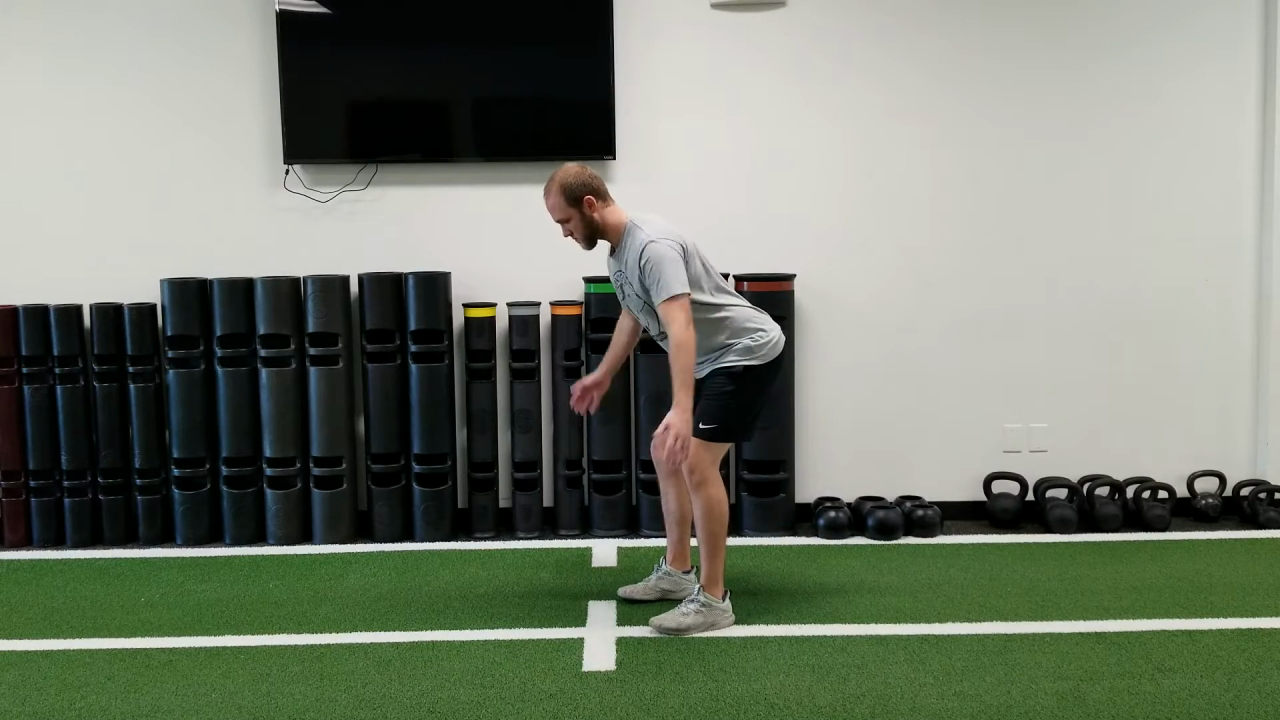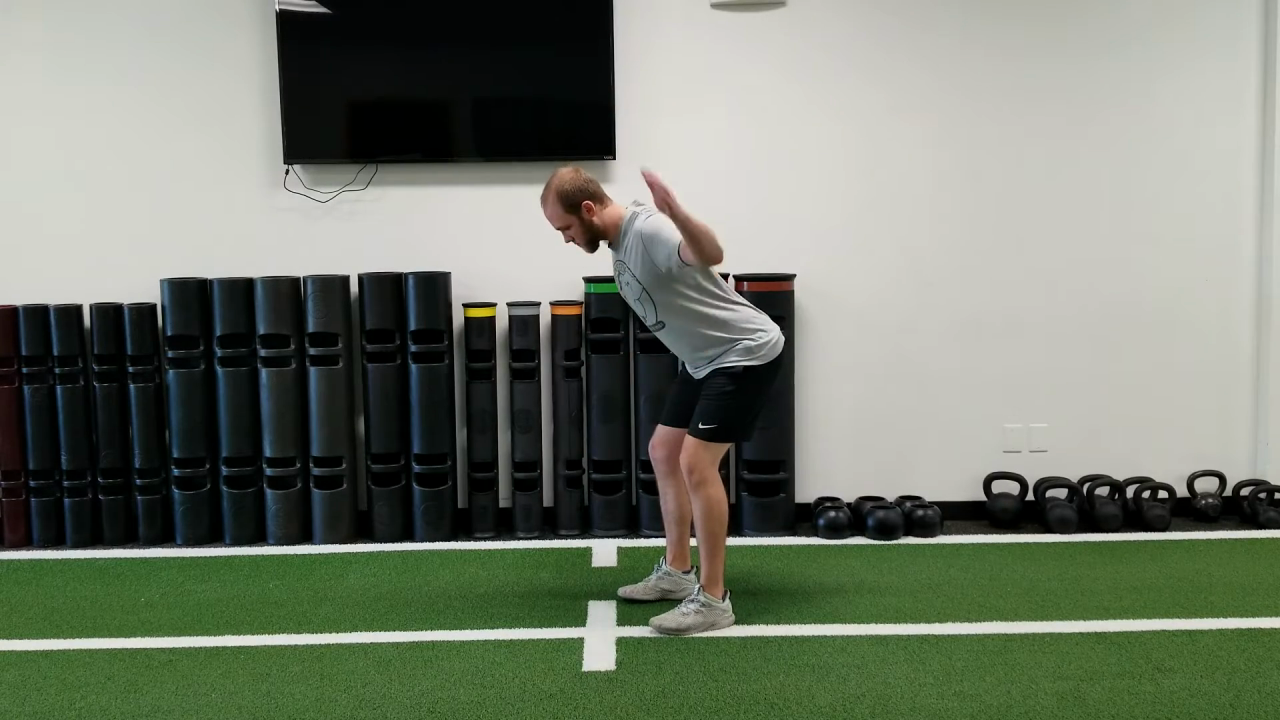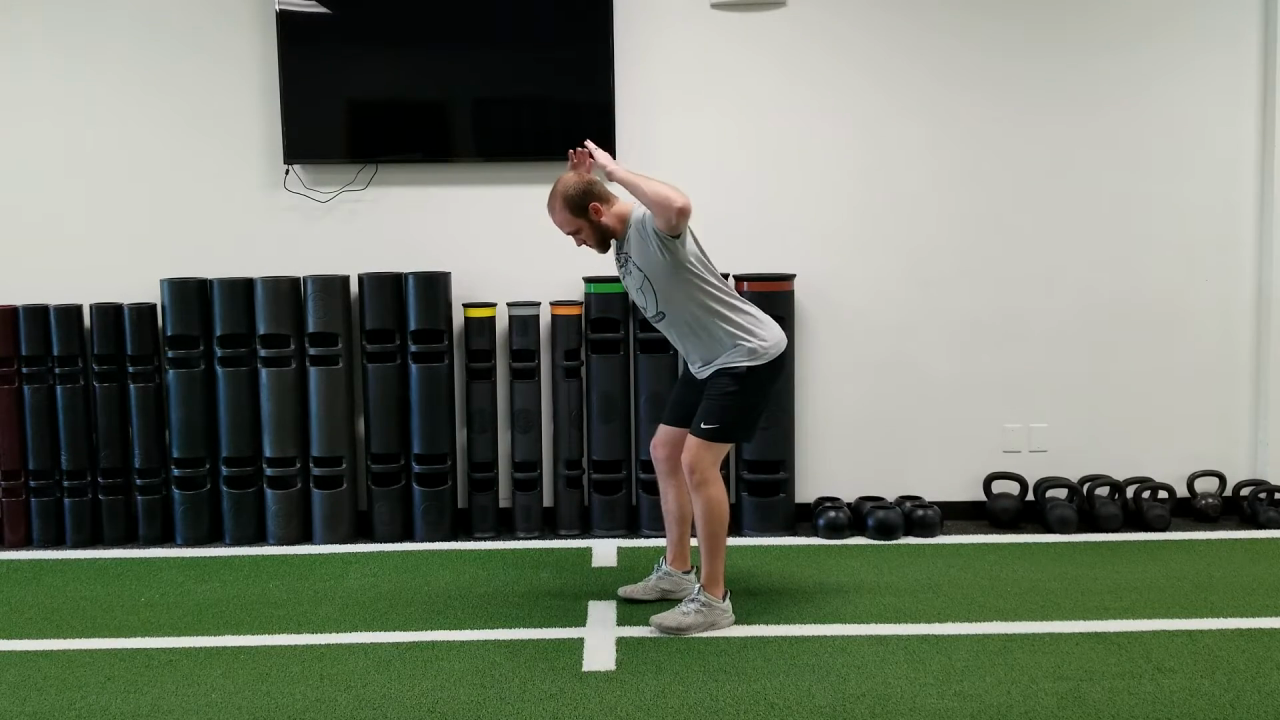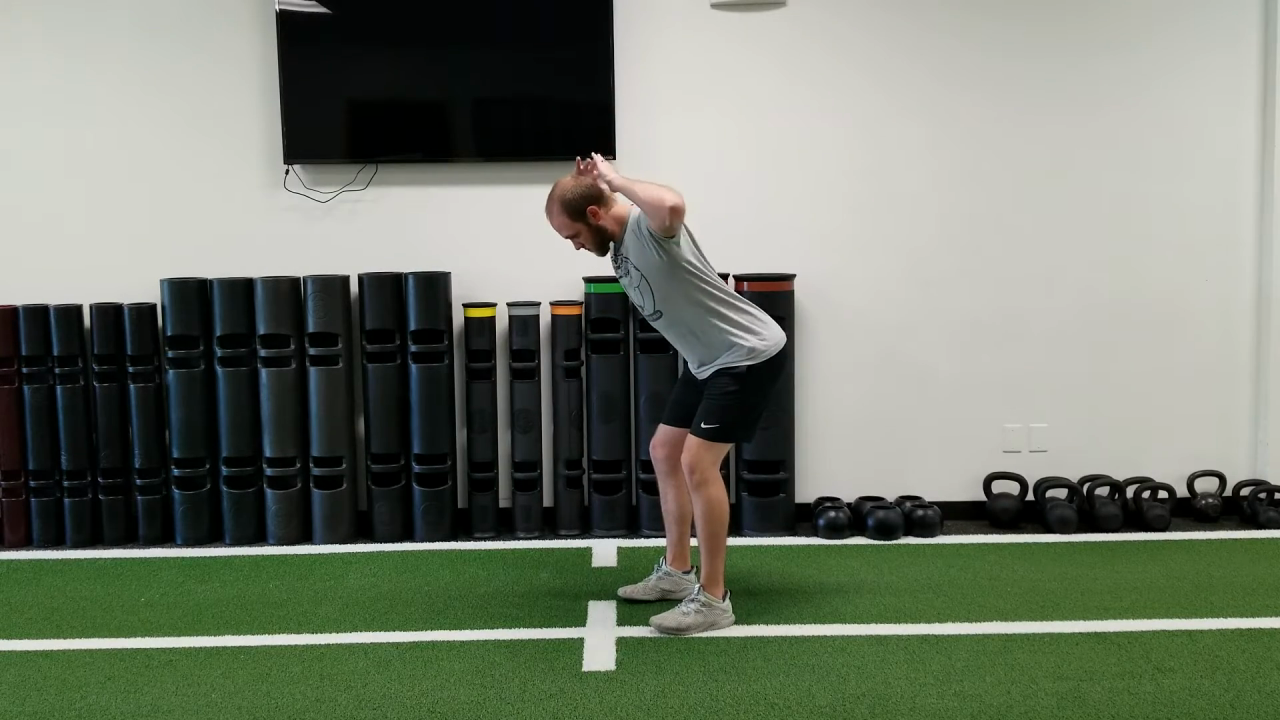
dt=0.4s
person 1, frame 1
left shoulder: (651, 246)
right shoulder: (617, 252)
left elbow: (680, 329)
right elbow: (633, 318)
left wrist: (682, 409)
right wrist: (602, 377)
left hip: (747, 353)
right hip: (712, 357)
left knee: (697, 464)
right knee: (670, 459)
left ankle: (712, 598)
right ankle: (677, 571)
person 1, frame 2
left shoulder: (648, 228)
right shoulder: (621, 238)
left elbow: (711, 254)
left wrist: (674, 209)
left hip: (745, 353)
right hip: (705, 358)
left knee: (696, 464)
right knee: (663, 452)
left ankle: (712, 598)
right ankle: (677, 572)
person 1, frame 3
left shoulder: (649, 223)
right shoulder: (624, 235)
left elbow: (678, 206)
left wrist: (616, 171)
right wrist: (584, 179)
left hip: (748, 355)
right hip: (708, 358)
left knee: (697, 463)
right knee: (664, 453)
left ankle: (712, 597)
right ankle: (677, 571)
person 1, frame 4
left shoulder: (648, 226)
right shoulder: (620, 240)
left elbow: (672, 204)
left wrist: (615, 178)
right wrist: (593, 184)
left hip: (748, 354)
right hip: (708, 359)
left knee: (697, 463)
right knee: (664, 453)
left ankle: (713, 598)
right ankle: (676, 571)
